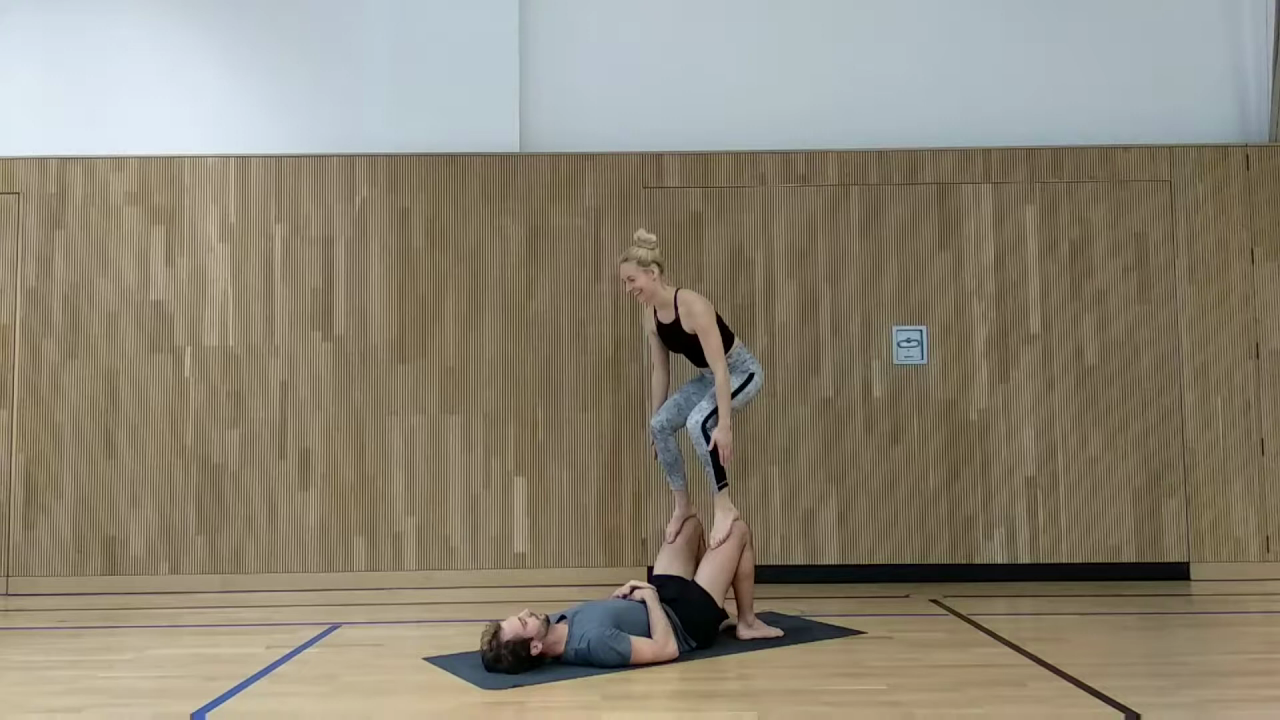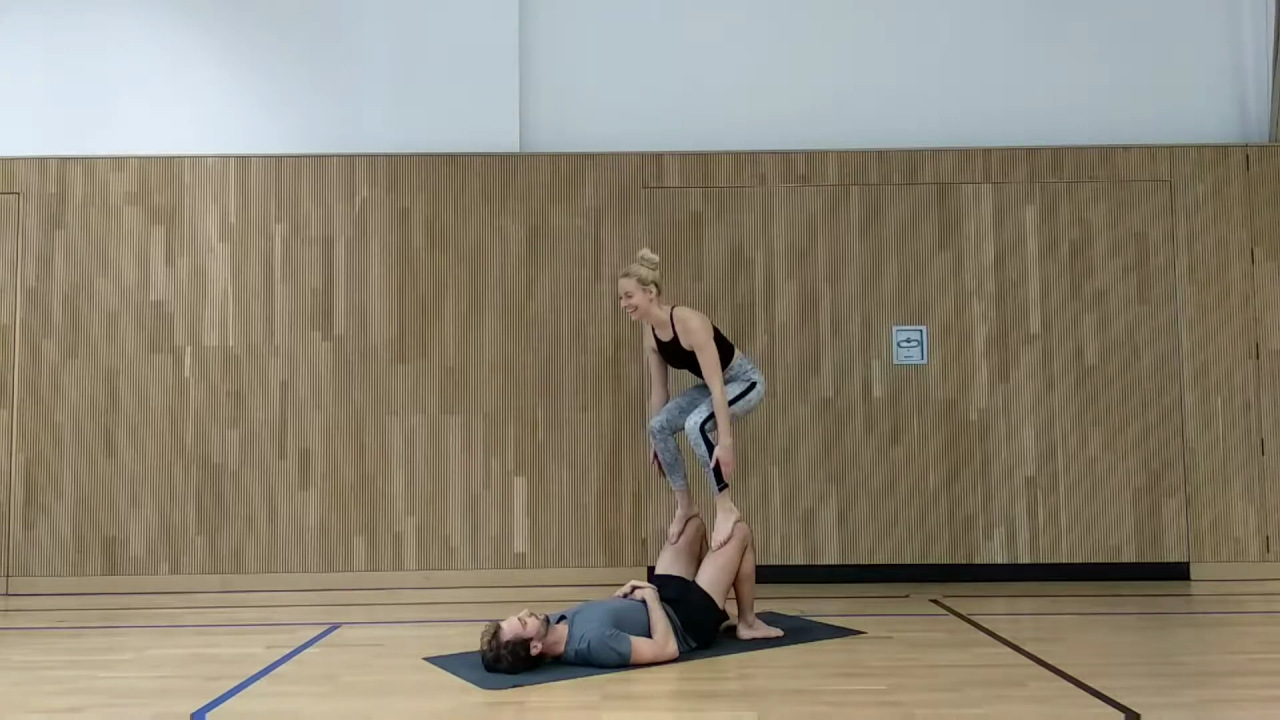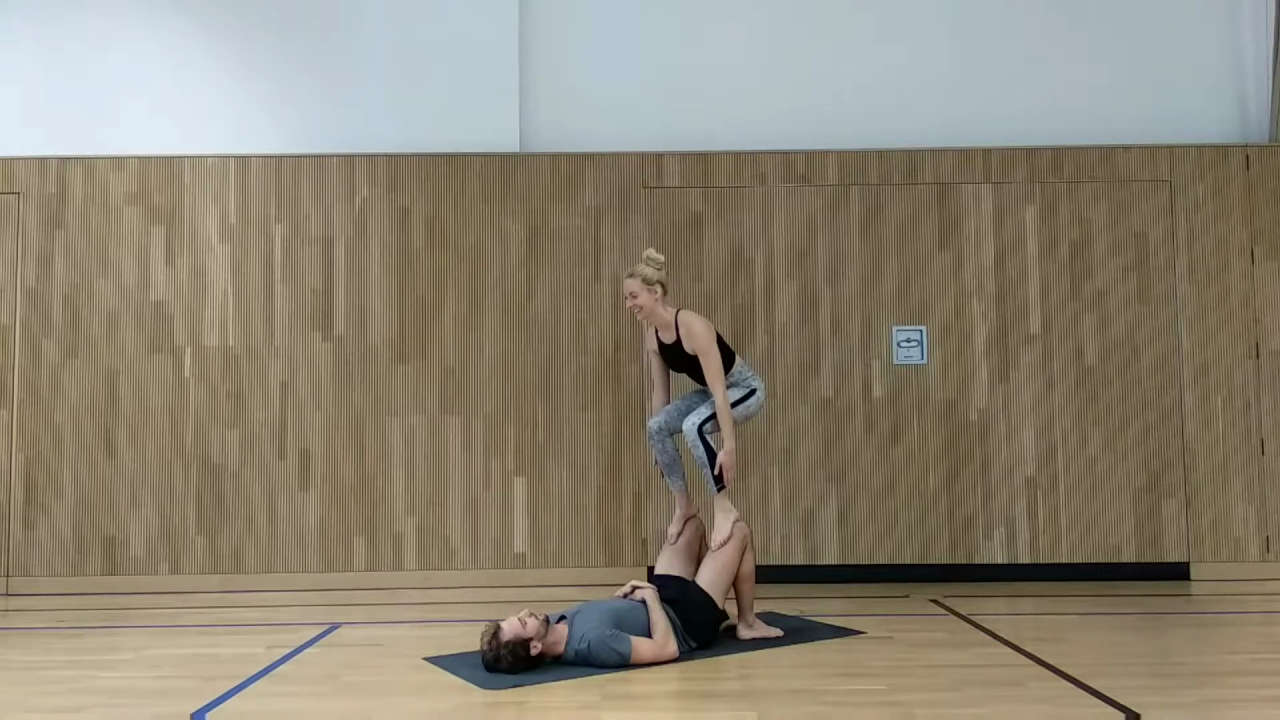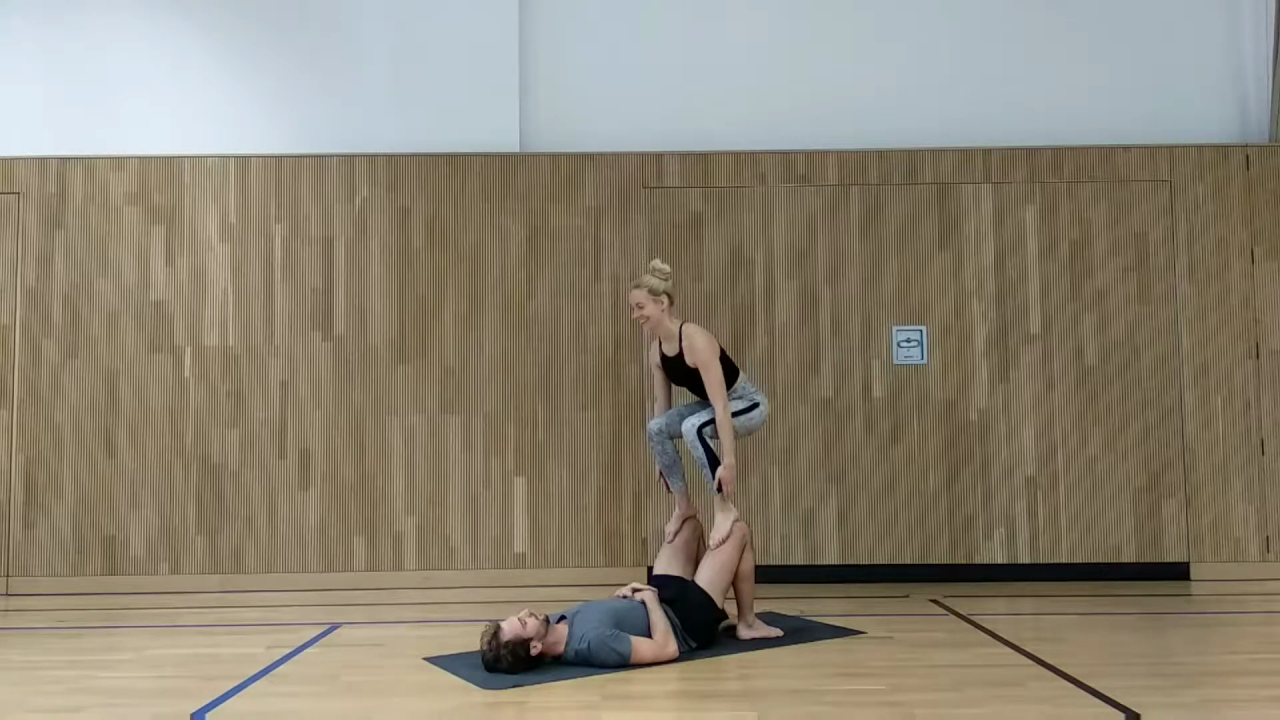
dt=0.5s
person 1, frame 1
left shoulder: (693, 305)
right shoulder: (651, 318)
left elbow: (721, 368)
right elbow: (659, 372)
left wrist: (724, 424)
right wrist: (655, 417)
left hip: (741, 371)
right hip: (707, 377)
left knee: (697, 423)
right knee: (660, 425)
left ankle: (724, 507)
right ankle: (681, 505)
person 1, frame 2
left shoulder: (689, 323)
right shoulder: (650, 336)
left elbow: (717, 386)
right elbow: (658, 389)
left wrist: (725, 442)
right wrist: (656, 443)
left hip: (744, 380)
right hip: (713, 385)
left knee: (695, 424)
right knee: (659, 426)
left ankle: (725, 508)
right ankle: (684, 506)
person 1, frame 3
left shoulder: (693, 327)
right shoulder: (652, 337)
left elbow: (719, 390)
right elbow: (659, 391)
left wrist: (729, 446)
right wrist: (659, 446)
left hip: (744, 387)
right hip: (711, 391)
left knee: (693, 426)
right knee: (656, 427)
left ankle: (723, 508)
right ankle: (683, 505)
person 1, frame 4
left shoulder: (695, 340)
right shoulder: (656, 350)
left elbow: (721, 406)
right elbow: (661, 405)
left wrist: (729, 461)
right wrist: (663, 460)
left hip: (749, 404)
right hip: (712, 405)
left knee: (692, 427)
right knee: (655, 428)
left ankle: (724, 508)
right ankle: (682, 505)
person 2, frame 1
left shoulder: (557, 624)
right shoulder: (592, 642)
right elbow: (667, 649)
left wrist: (617, 595)
right wrist: (650, 598)
left hip: (664, 603)
right hip: (687, 622)
left knee: (691, 523)
right knee: (738, 530)
left ankle: (717, 613)
right ankle: (747, 624)
person 2, frame 2
left shoulder: (555, 625)
right shoulder: (592, 642)
right elbow: (668, 648)
left wrist: (619, 595)
right wrist: (651, 598)
left hip: (665, 604)
right hip: (689, 623)
left knee: (695, 524)
right knee: (740, 532)
left ankle: (718, 613)
right ankle: (748, 624)
person 2, frame 3
left shoulder: (554, 626)
right shoulder: (591, 644)
right elbow: (668, 649)
left wrist: (620, 595)
right wrist: (651, 598)
left hip: (665, 603)
right hip: (688, 623)
left knee: (694, 524)
right knee: (739, 531)
left ankle: (717, 612)
right ankle: (747, 624)
person 2, frame 4
left shoulder: (555, 624)
right shoulder: (591, 643)
right elbow: (667, 648)
left wrist: (619, 596)
right wrist: (649, 599)
left hip: (664, 604)
right hip: (688, 623)
left knee: (691, 525)
right knee: (738, 531)
left ankle: (718, 615)
right ankle: (747, 624)
